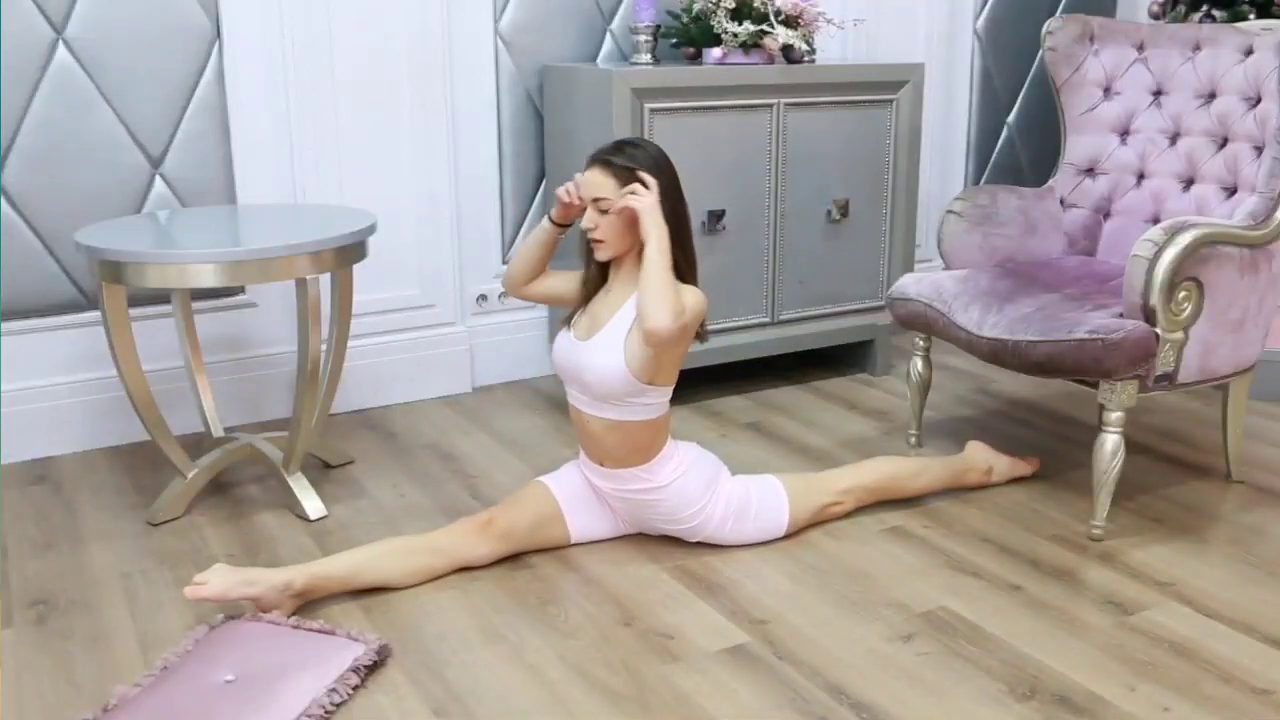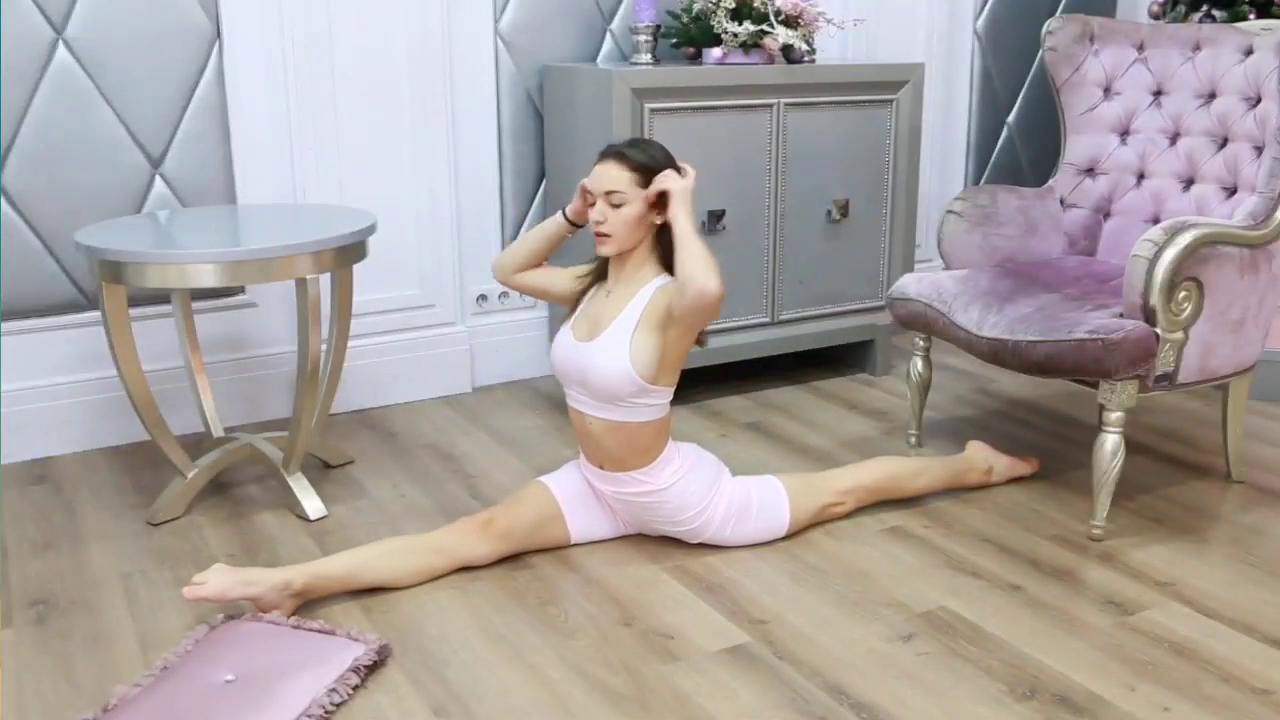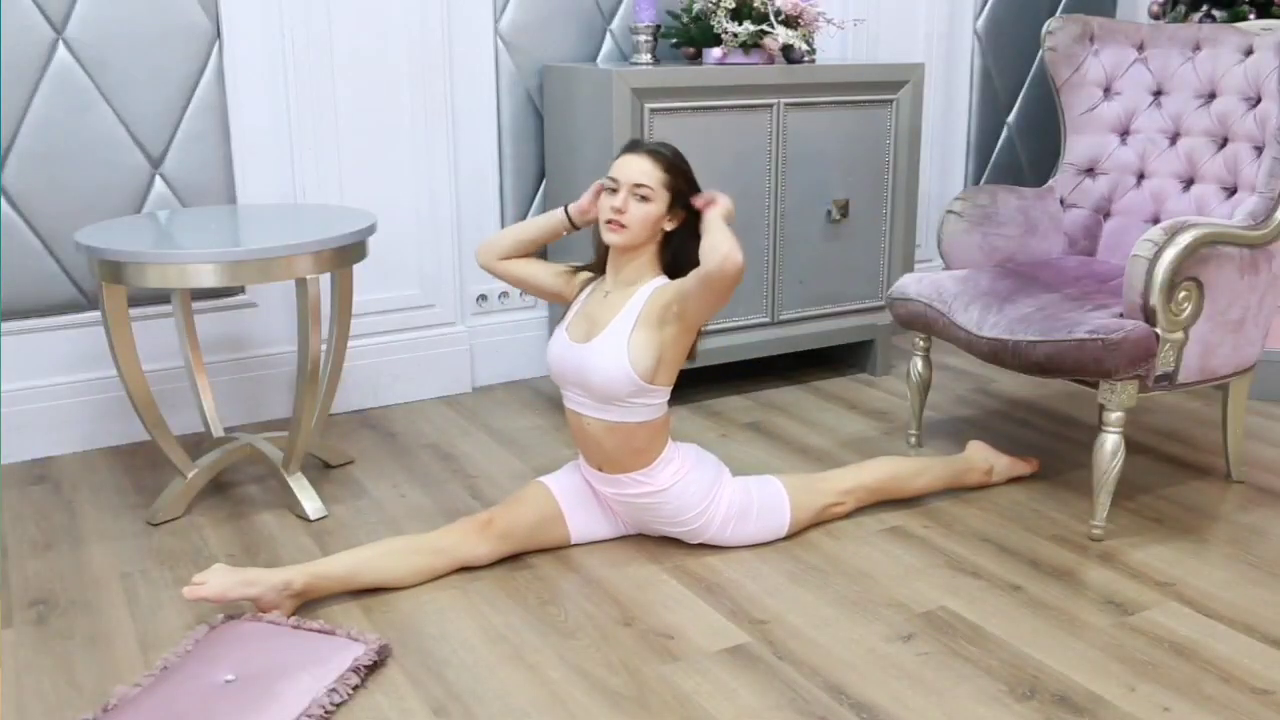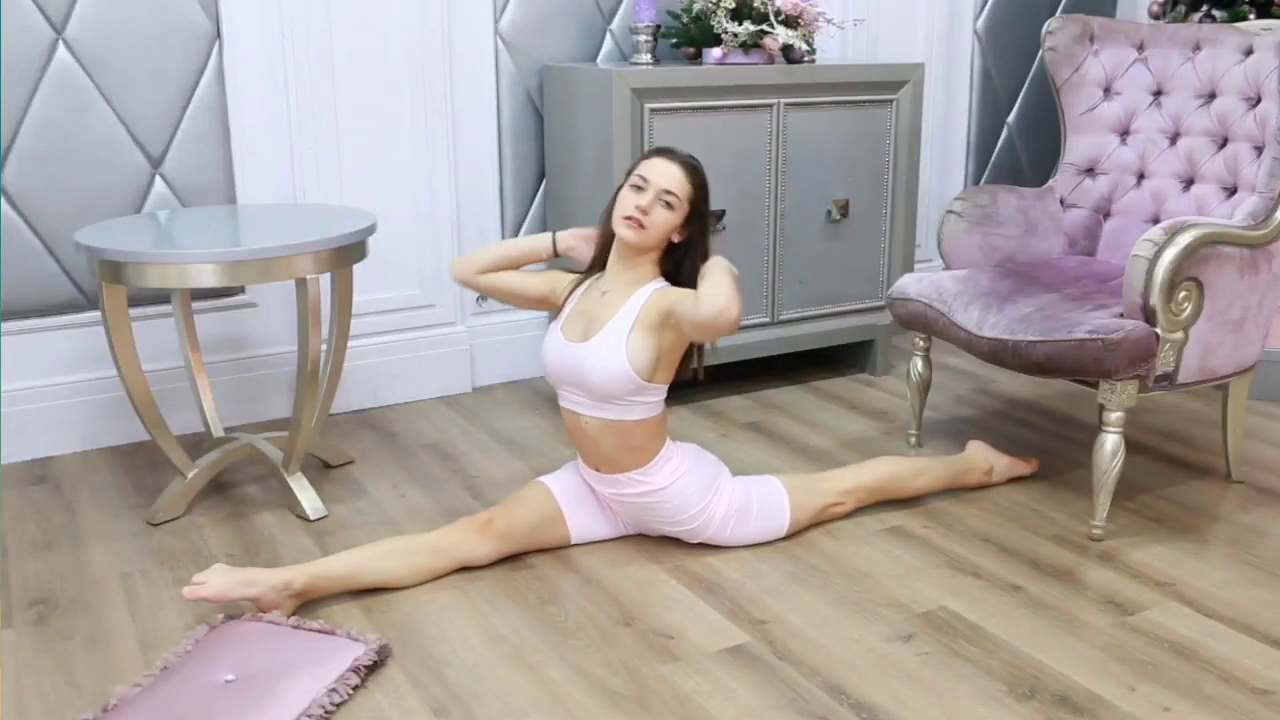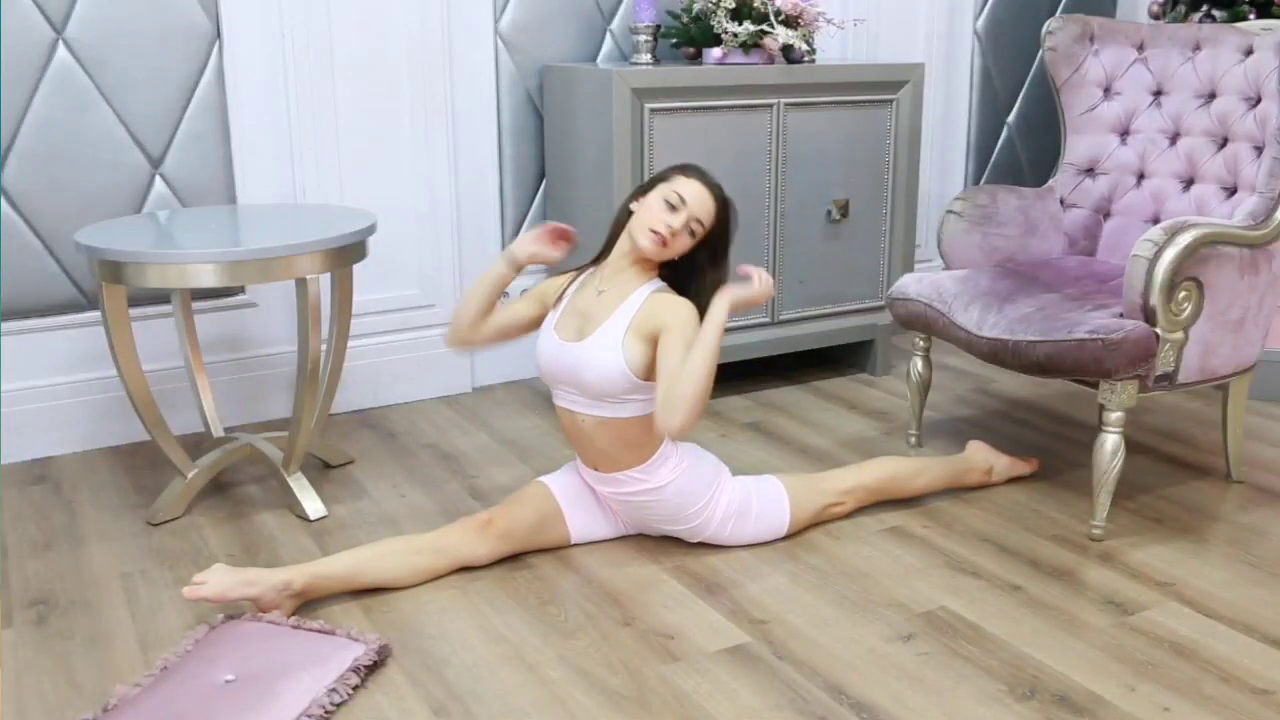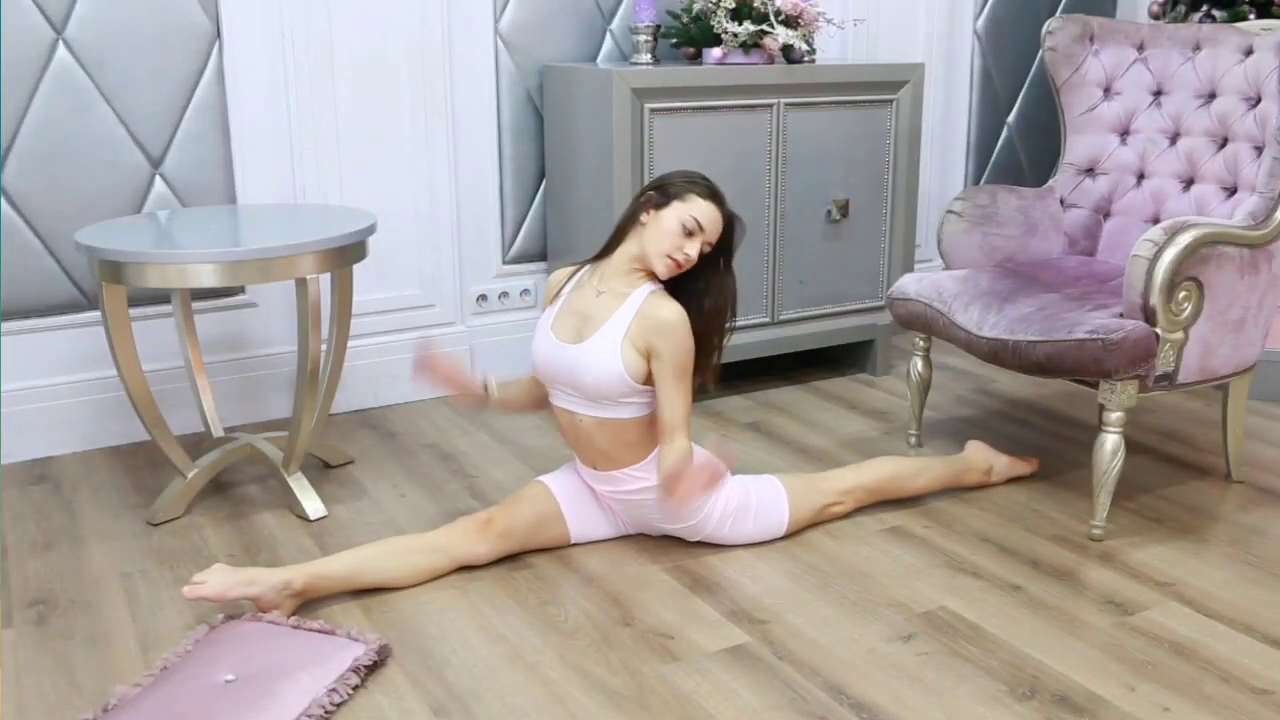
dt=0.2s
person 1, frame 1
left shoulder: (670, 302)
right shoulder: (594, 286)
left elbow: (664, 325)
right elbow: (514, 282)
left wrist: (651, 223)
right wrist: (555, 219)
left hip: (672, 489)
right hip: (599, 482)
right knee: (477, 535)
right ankle: (292, 582)
person 1, frame 2
left shoulder: (671, 301)
right shoulder: (592, 286)
left elbow: (709, 286)
right elbow: (507, 267)
left wrist: (684, 211)
right wrist: (570, 214)
left hip: (673, 492)
right hip: (599, 483)
right knee: (476, 535)
right ankle: (292, 583)
person 1, frame 3
left shoulder: (671, 300)
right shoulder: (585, 286)
left elbow: (727, 267)
right elbow: (489, 253)
left wrist: (718, 220)
right wrist: (573, 213)
left hip: (674, 492)
right hip: (598, 485)
right knee: (475, 537)
right ankle: (291, 584)
person 1, frame 4
left shoulder: (669, 302)
right shoulder: (580, 286)
left elbow: (719, 318)
right elbow: (468, 272)
left wrist: (715, 271)
right wrist: (561, 243)
left hip: (673, 490)
right hip: (598, 486)
right knee: (476, 536)
right ankle: (291, 583)
person 1, frame 5
left shoulder: (669, 310)
right shoulder: (570, 285)
left elbow: (673, 426)
right elbow: (464, 334)
left wrist: (721, 311)
right wrist: (516, 260)
left hip: (676, 490)
right hip: (598, 486)
right knee: (475, 535)
right ankle: (292, 583)
person 1, frame 6
left shoulder: (665, 317)
right shoulder: (564, 282)
left elbow: (675, 438)
right elbow: (551, 391)
left wrist: (684, 477)
right wrist: (480, 390)
left hip: (657, 488)
right hip: (595, 484)
right knee: (474, 534)
right ankle: (290, 582)
